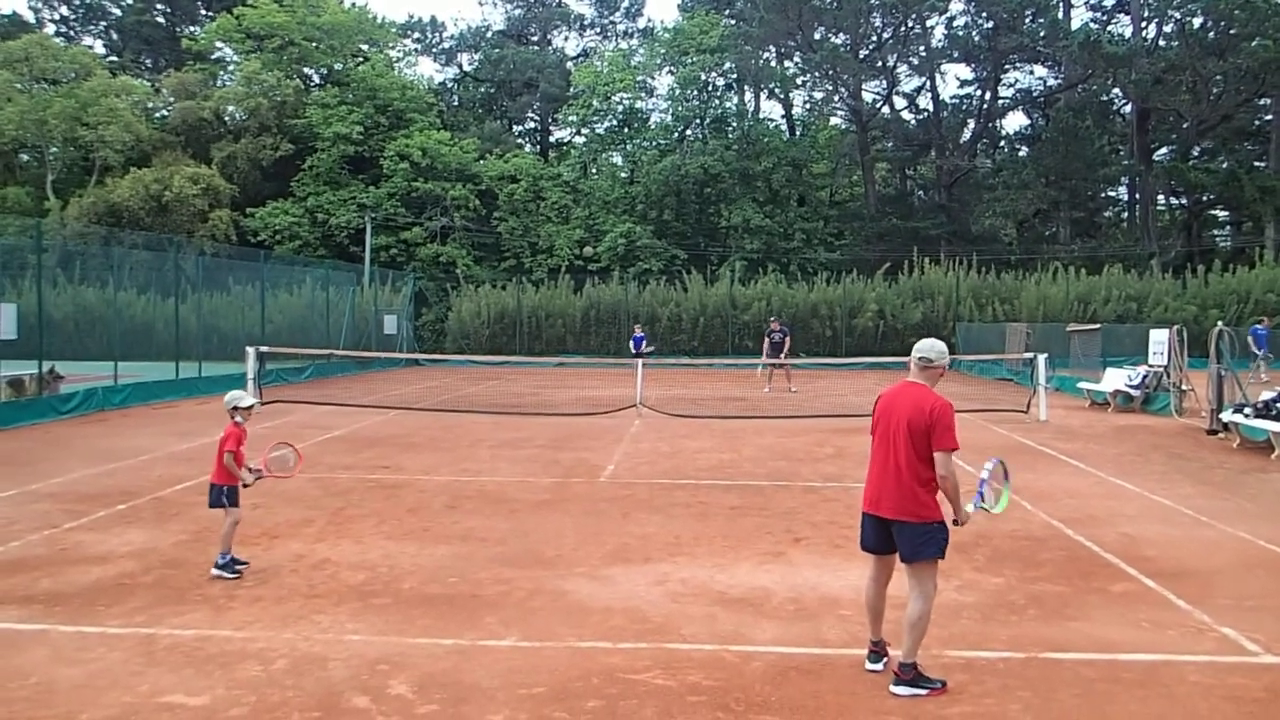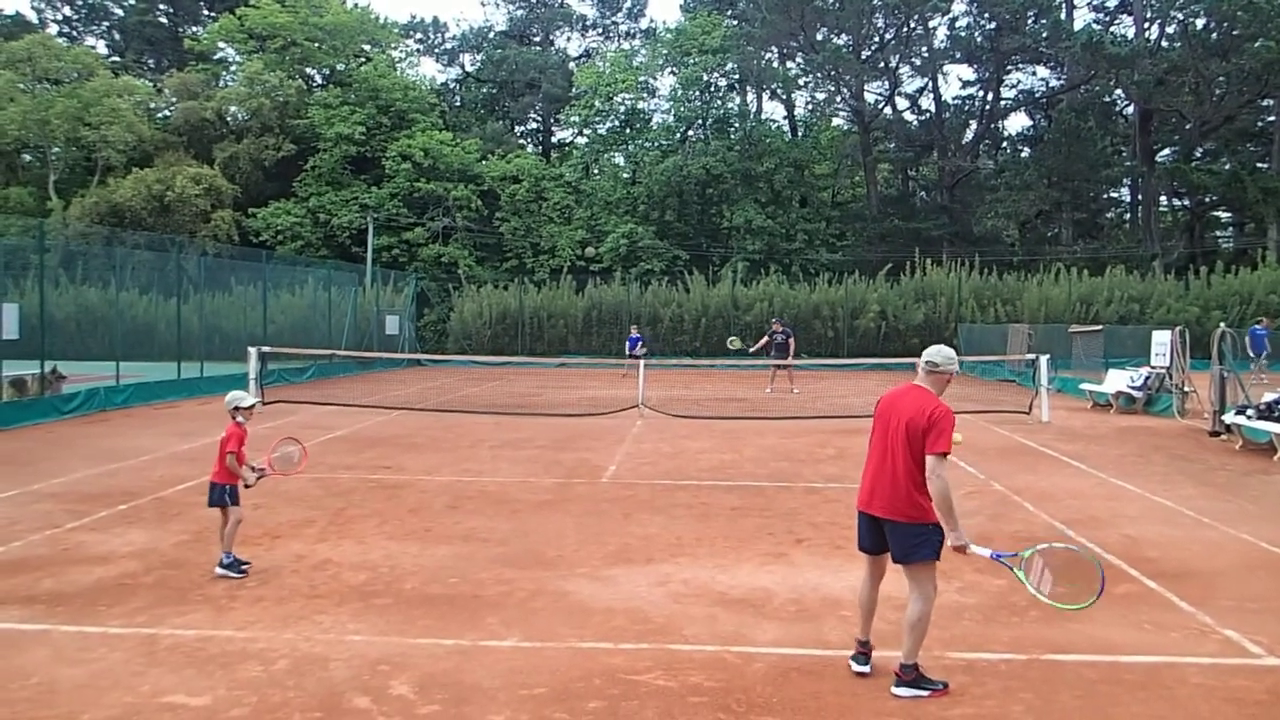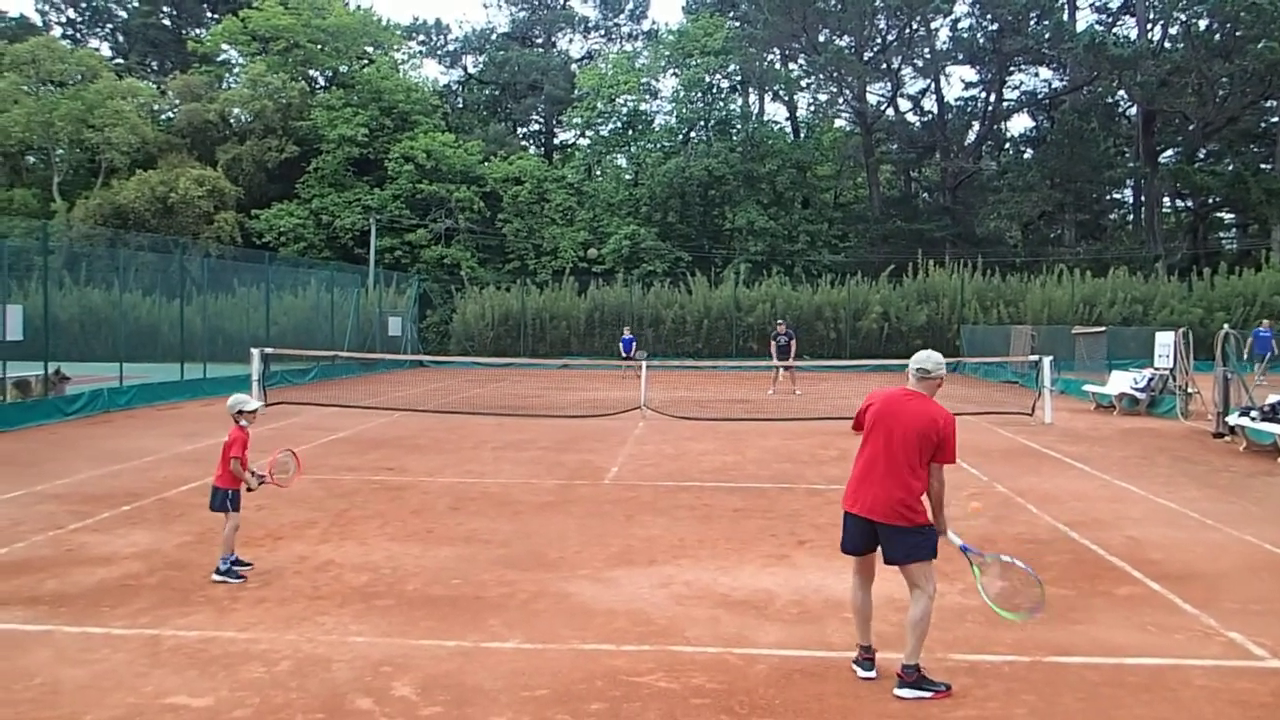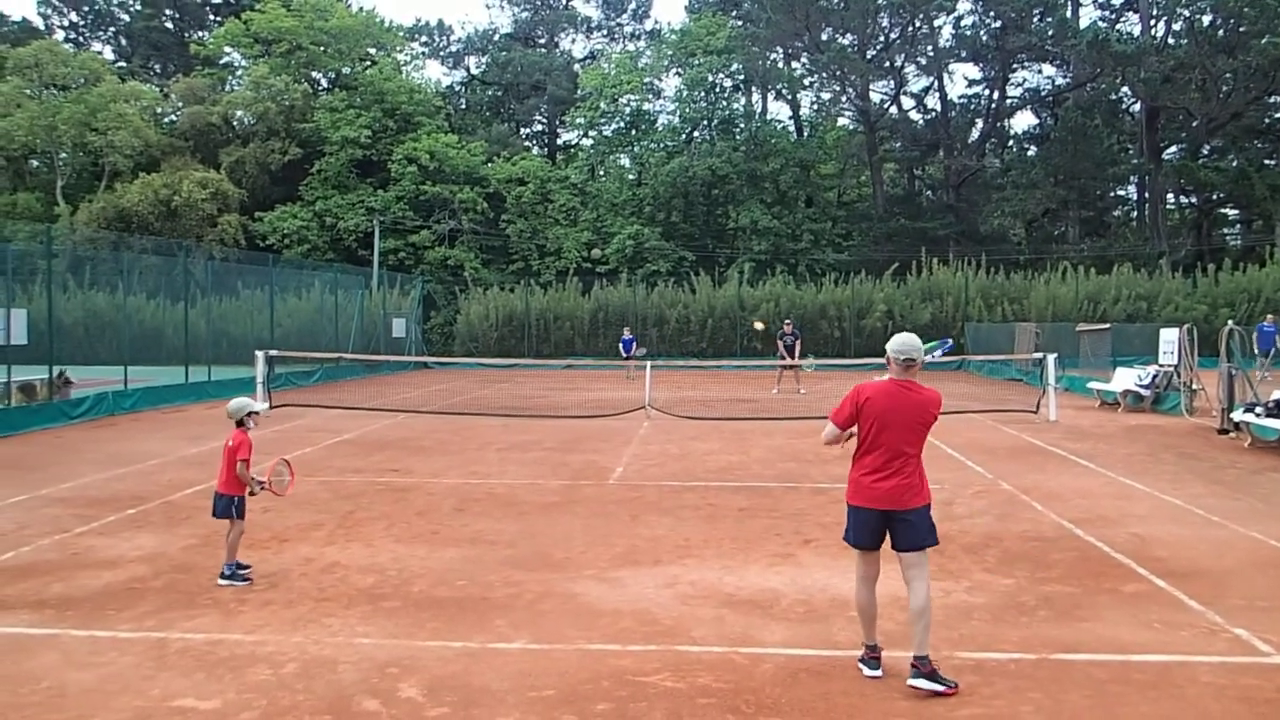
dt=0.3s
person 1, frame 1
left shoulder: (885, 397)
right shoulder: (939, 407)
right elbow: (943, 471)
right wrist: (958, 509)
left hip: (876, 502)
right hip: (915, 510)
left knee: (878, 575)
right knee: (923, 589)
left ankle: (875, 649)
right ankle: (906, 672)
person 1, frame 2
left shoulder: (888, 398)
right shoulder: (939, 413)
right elbow: (935, 476)
right wrist: (953, 529)
left hip: (870, 502)
right hip: (909, 511)
left knee: (872, 574)
right knee: (923, 590)
left ankle: (862, 651)
right ankle: (907, 673)
person 1, frame 3
left shoulder: (876, 400)
right shoulder: (943, 421)
left elbow: (857, 430)
right elbow: (936, 480)
right wrist: (940, 521)
left hip: (859, 503)
right hip: (903, 513)
left knee: (862, 578)
right knee: (923, 590)
left ankle: (865, 655)
right ankle: (909, 674)
person 1, frame 4
left shoulder: (864, 392)
right shoulder: (932, 400)
left elbow: (828, 438)
left wrist: (850, 433)
left hip: (864, 497)
right hip: (910, 500)
left knee: (866, 577)
right knee: (918, 580)
left ankle: (871, 654)
right ankle: (920, 664)
person 2, frame 1
left shoulder: (241, 430)
right shoulder: (234, 432)
right elbow: (227, 460)
left wrist: (249, 469)
right wrist: (243, 478)
left hip: (229, 483)
right hip: (223, 483)
left knee: (232, 519)
right knee: (234, 519)
left ankle: (227, 557)
right ankle: (221, 563)
person 2, frame 2
left shoulder: (241, 430)
right shoulder: (235, 432)
right elbow: (230, 462)
left wrist: (252, 468)
right wrist: (246, 478)
left hip: (226, 481)
right hip: (224, 482)
left knee: (228, 519)
right knee: (236, 517)
left ankle: (228, 557)
right ankle: (225, 562)
person 2, frame 3
left shoulder: (240, 432)
right shoulder: (239, 436)
right elbow: (234, 466)
left wrist: (253, 473)
right wrist: (249, 482)
left hip: (227, 484)
right hip: (227, 486)
left knee: (231, 522)
right knee: (233, 523)
left ankle: (231, 558)
right ankle: (222, 568)
person 2, frame 4
left shoulder: (235, 436)
right shoulder: (244, 440)
right elbow: (240, 470)
left wrist: (252, 479)
right wrist: (252, 486)
left hip: (226, 489)
right hip: (233, 492)
left knee: (235, 527)
right knee: (237, 529)
left ankle: (231, 563)
right ankle: (228, 572)
